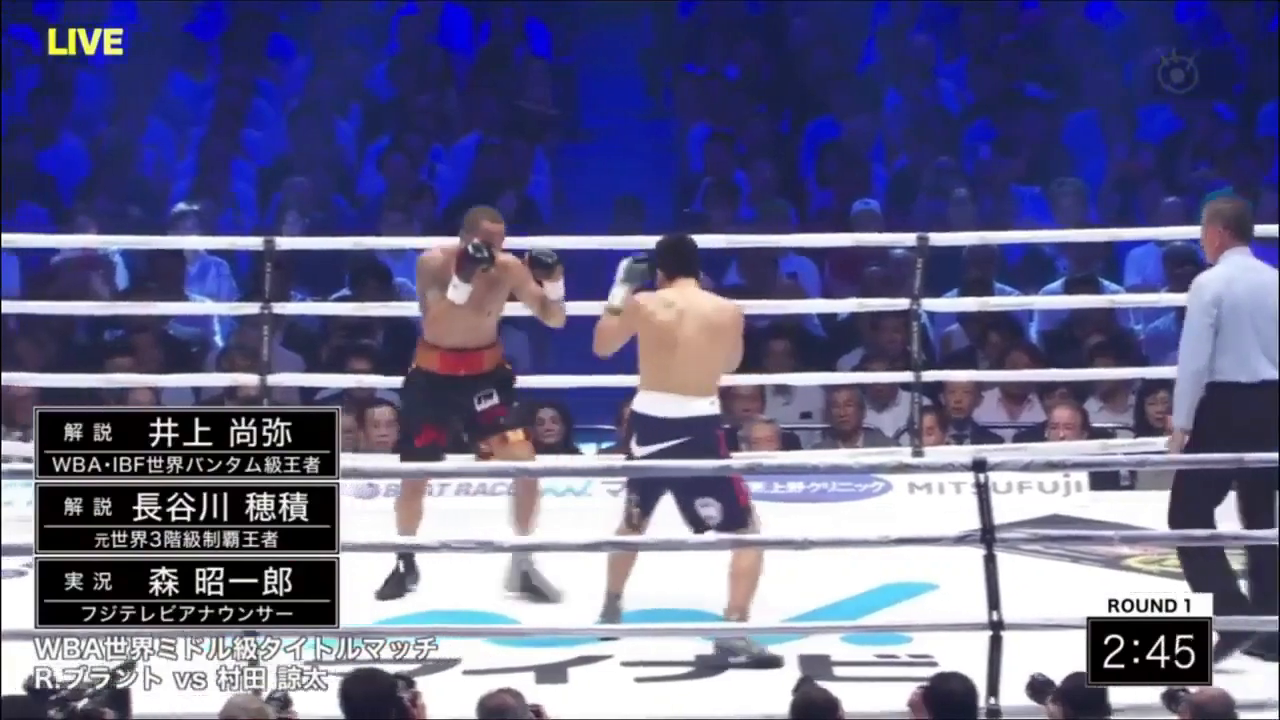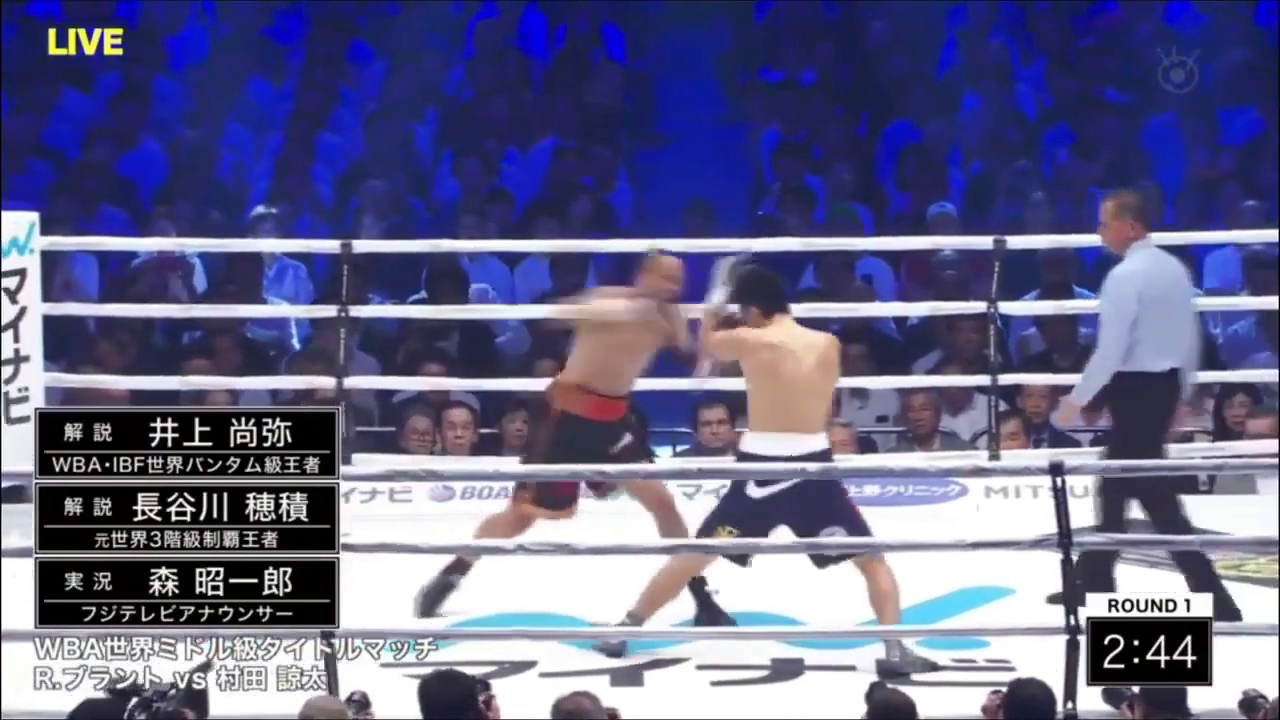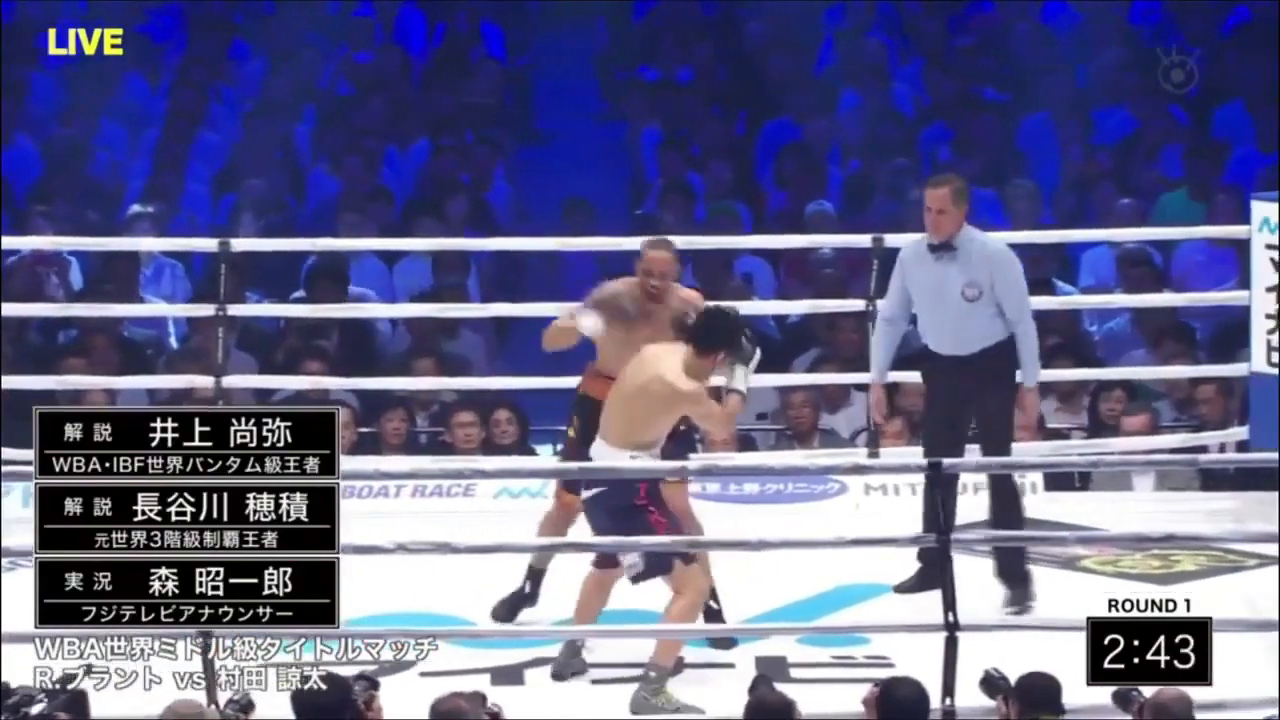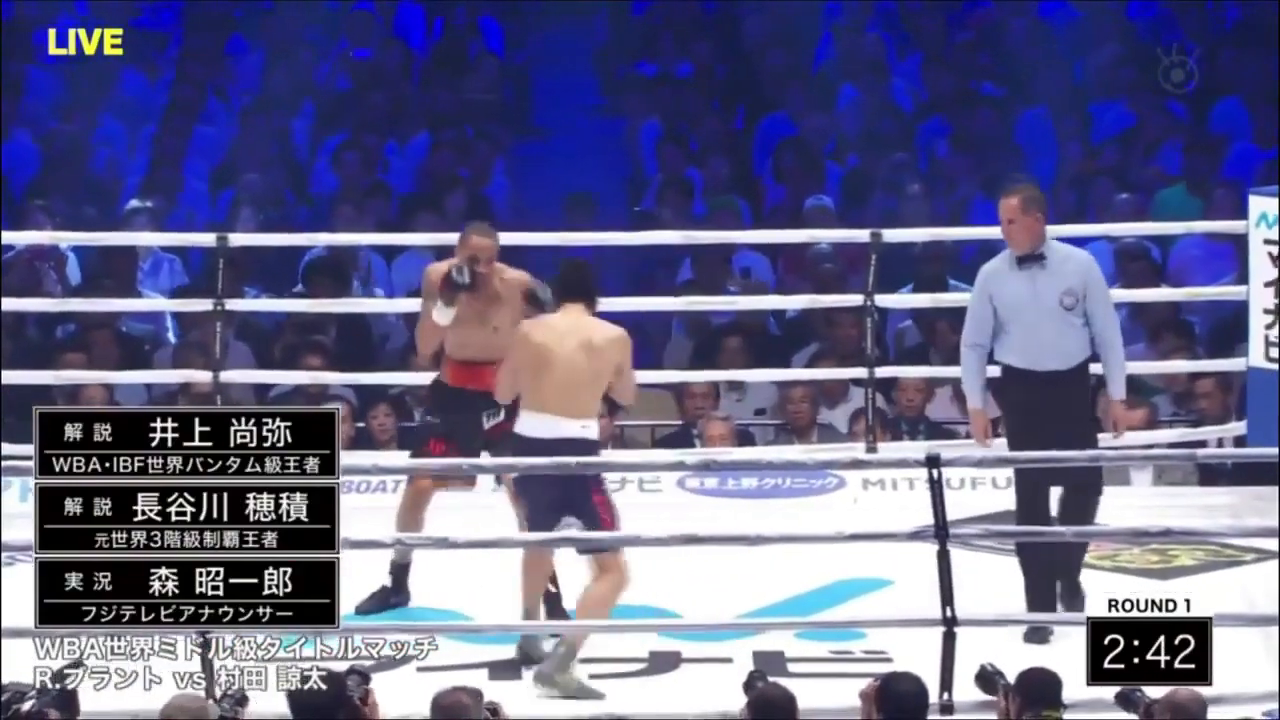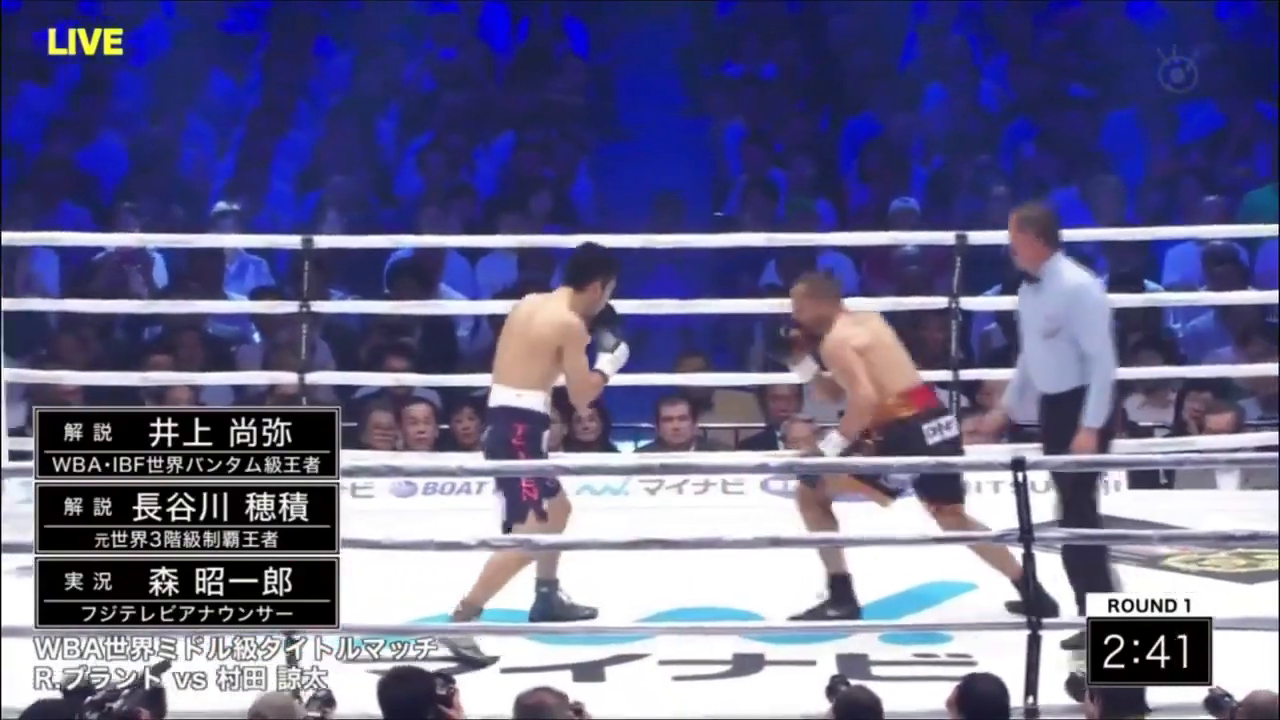
dt=1s
person 1, frame 1
left shoulder: (1211, 283)
left elbow: (1194, 361)
left wrist: (1181, 423)
left hip: (1225, 406)
left knee: (1188, 515)
left ankle: (1234, 619)
person 1, frame 2
left shoulder: (1125, 275)
right shoulder: (1174, 268)
left elbow: (1110, 348)
right elbow: (1189, 336)
left wrist: (1078, 398)
right wrist: (1183, 392)
left hip: (1137, 390)
right hip: (1164, 386)
left knee: (1160, 499)
right knee: (1116, 483)
left ankle: (1214, 597)
right ankle: (1092, 577)
person 1, frame 3
left shoulder: (994, 255)
right shoulder: (912, 256)
left elbow: (1021, 319)
right elbow: (890, 319)
left wrist: (1029, 383)
right wrist: (877, 380)
left hip: (990, 368)
right hip: (941, 370)
left knee: (999, 469)
right knee: (939, 472)
left ankle: (1015, 574)
right ankle: (933, 566)
person 1, frame 4
left shoulder: (1080, 264)
right shoulder: (992, 275)
left elbow: (1108, 332)
right elbow: (973, 344)
left wrist: (1117, 395)
right wrist: (976, 405)
left hip: (1074, 386)
right hip: (1021, 390)
left knee: (1085, 485)
right knee: (1031, 497)
left ankle: (1066, 573)
right ankle: (1041, 606)
person 1, frame 5
left shoulder: (1079, 287)
right shoulder: (1030, 289)
left elbow: (1102, 362)
left wrist: (1091, 427)
right wrist: (1003, 407)
left hip: (1084, 409)
right hip: (1055, 407)
left knee: (1076, 514)
right knee: (1078, 513)
person 2, frame 1
left shoulder: (644, 304)
right shoulder: (729, 311)
left elbow: (601, 346)
left wrist: (621, 288)
left hip: (648, 427)
right hip: (698, 432)
left knee: (632, 524)
right knee: (746, 532)
left ankle: (611, 611)
right ankle: (734, 629)
person 2, frame 2
left shoulder: (750, 340)
right shoulder: (829, 343)
left elbow: (703, 344)
left wrist: (719, 296)
left hip: (759, 469)
right hip: (814, 469)
left knee: (694, 554)
right knee: (871, 559)
left ankle: (626, 629)
right ankle: (894, 651)
person 2, frame 3
left shoulder: (651, 352)
right shoulder: (685, 387)
right elbow: (723, 426)
right wrist: (742, 371)
left hip: (600, 474)
right hip: (626, 487)
left knee: (610, 564)
right knee: (694, 583)
left ankle: (570, 653)
right ankle: (651, 689)
person 2, frame 4
left shoulder: (530, 331)
right shoulder: (614, 337)
left elbow: (502, 393)
right elbow: (626, 397)
left hip: (527, 448)
right hip: (573, 455)
left knee: (540, 540)
right knee: (612, 571)
left ankle: (530, 635)
right ankle: (559, 663)
person 2, frame 5
left shoulder: (533, 304)
right shoulder: (566, 322)
right elbow: (582, 395)
left wrist: (588, 334)
right wrist: (608, 359)
left hip: (511, 422)
right hip: (515, 427)
left knee: (557, 508)
right knee: (531, 534)
left ankle: (547, 596)
right ankle: (461, 620)
person 3, frame 1
left shoulder: (510, 267)
right shoulder: (433, 262)
left elbow: (556, 321)
right elbow: (434, 328)
left wrist: (553, 281)
right wrist: (463, 278)
left hip: (485, 371)
right hip: (433, 373)
right knee: (414, 478)
left ankle: (522, 565)
right ankle: (405, 565)
person 3, frame 2
left shoulder: (666, 317)
right shoulder: (614, 299)
right elbow: (569, 314)
right wrist: (632, 308)
left hip: (613, 417)
right hip: (567, 415)
left knee: (662, 502)
right knee: (523, 514)
left ankle: (701, 595)
right ankle: (454, 572)
person 3, frame 3
left shoulder: (690, 304)
right shoulder: (612, 294)
right elbow: (550, 341)
right wrist: (593, 318)
right hip: (600, 404)
left knee: (679, 508)
right knee: (566, 505)
left ankle: (710, 604)
right ankle: (530, 586)
person 3, frame 4
left shoulder: (519, 284)
right shoulder: (437, 276)
right elbow: (425, 348)
left wrist: (541, 310)
right wrist: (447, 301)
right hip: (455, 390)
right knee: (417, 488)
left ankle: (549, 589)
right ankle: (397, 583)
person 3, frame 5
left shoulder: (835, 341)
right shoulder: (866, 321)
left elbow: (866, 400)
right elbow: (841, 393)
left wrist: (829, 446)
right wrist: (803, 366)
left hip: (902, 428)
right hip: (931, 419)
left knee: (811, 492)
right knee: (954, 520)
left ankle: (841, 596)
right ankle: (1033, 594)
